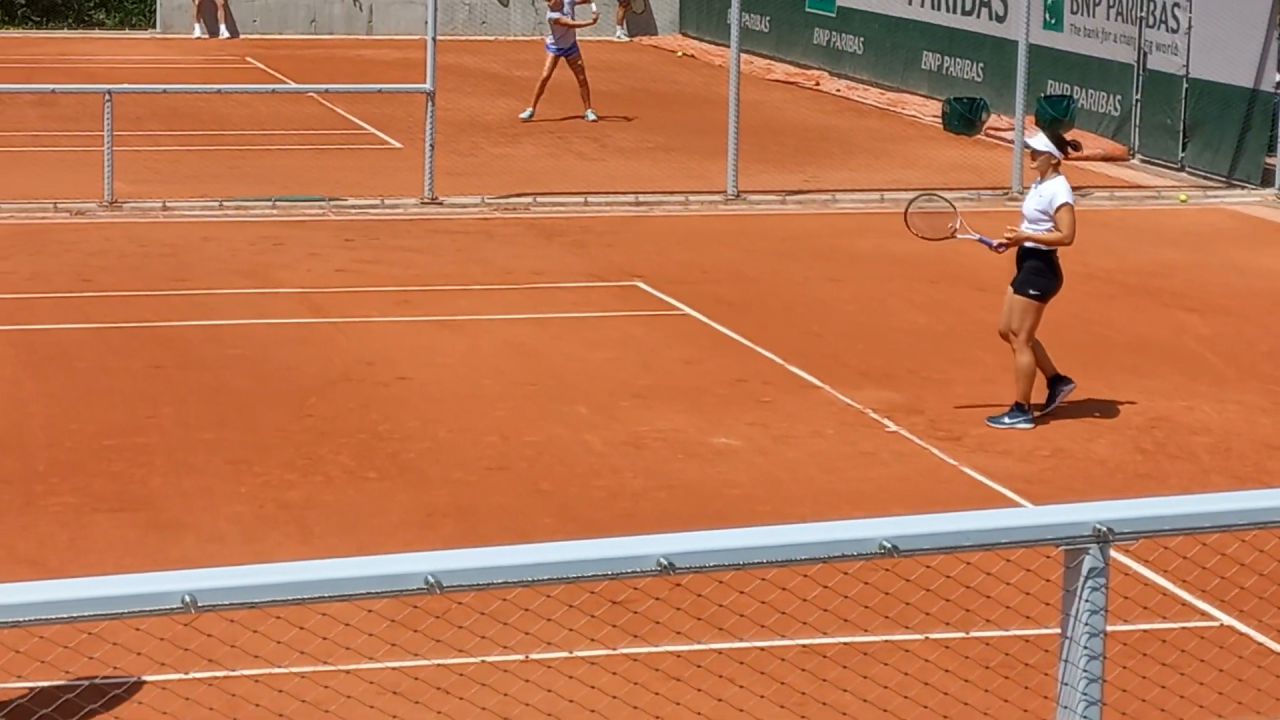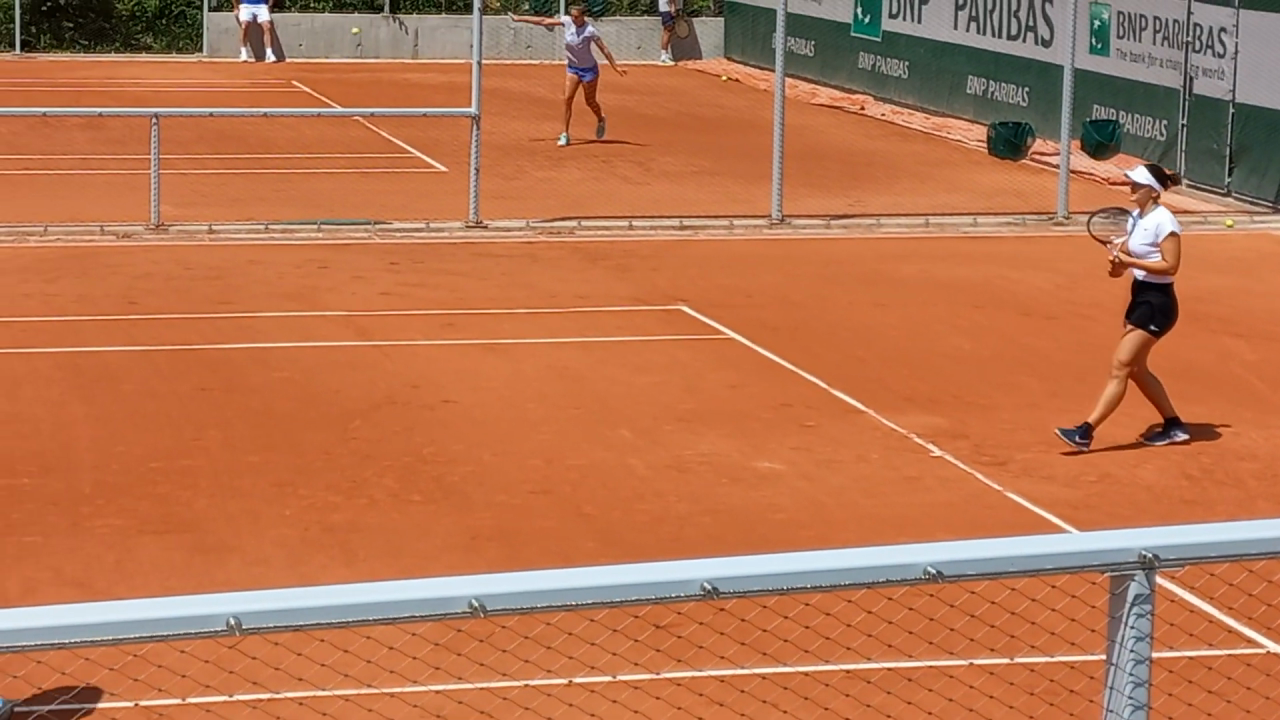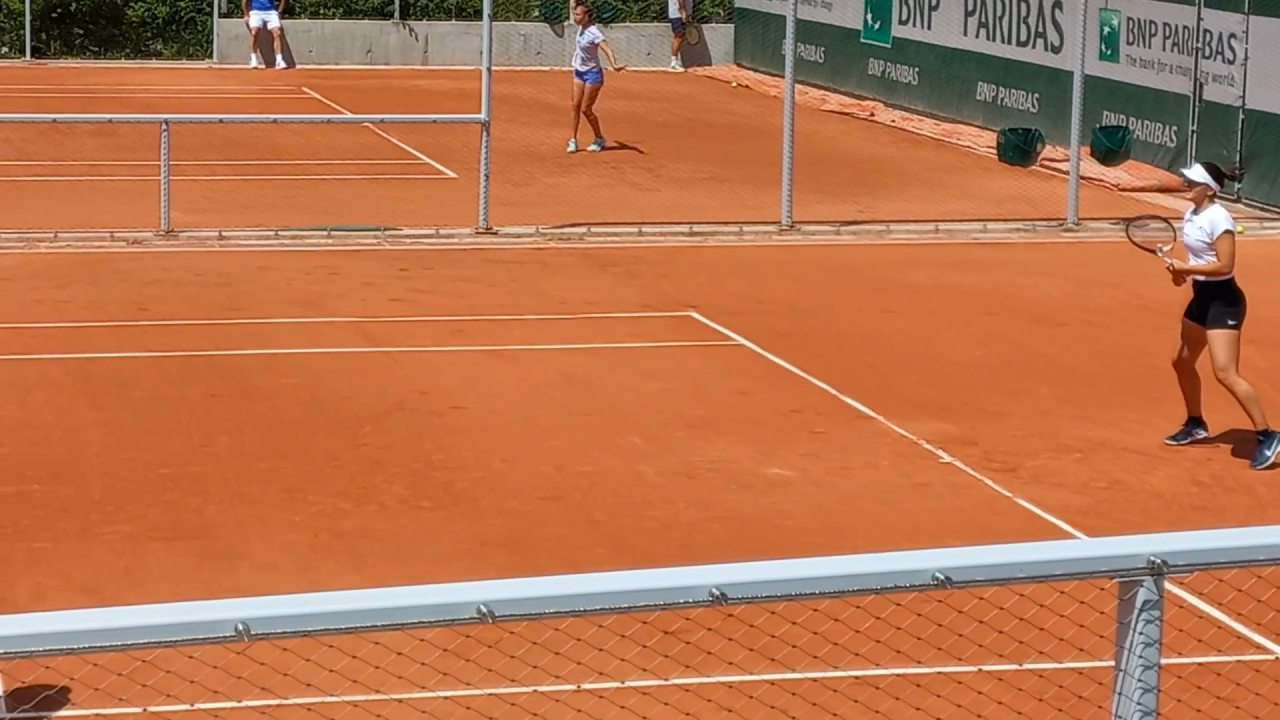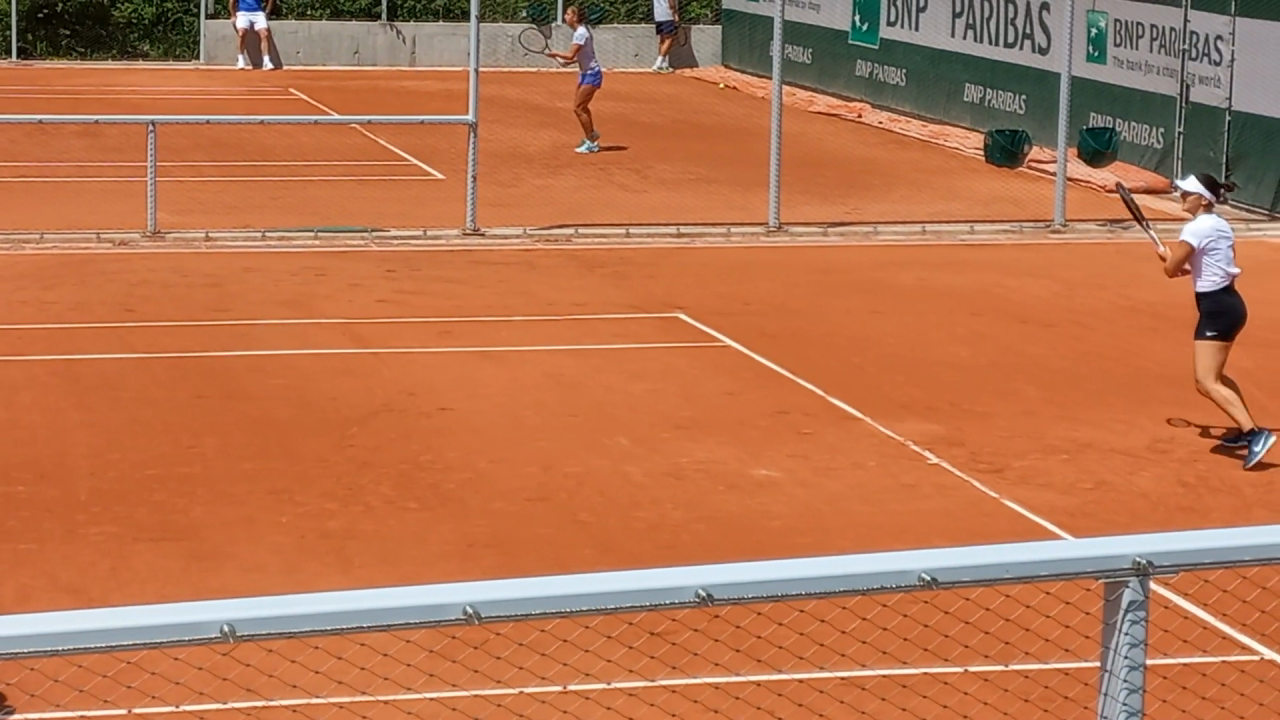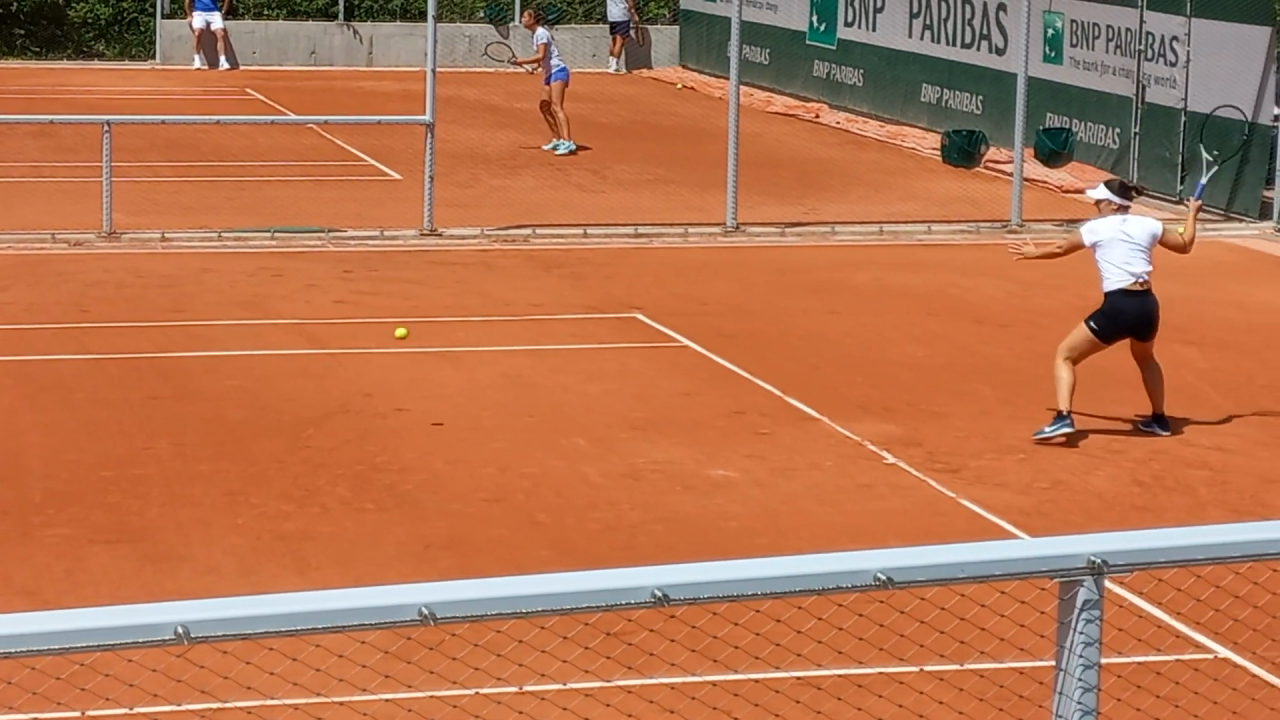
dt=0.4s
person 1, frame 1
left shoulder: (1059, 190)
right shoulder: (1040, 183)
left elbow: (1066, 237)
left wrist: (1025, 236)
right wrist: (1014, 238)
left hip: (1040, 269)
right hip: (1029, 266)
left knee: (1019, 339)
right knee: (1009, 332)
left ankle: (1022, 411)
right ankle: (1057, 382)
person 1, frame 2
left shoulder: (1164, 221)
right shoulder: (1135, 218)
left elbow: (1171, 266)
right elbow: (1124, 255)
left wrist: (1131, 262)
right wrist: (1117, 263)
left hip: (1158, 303)
right hip: (1140, 297)
left knee: (1119, 368)
right knee: (1136, 368)
left ankle: (1085, 432)
right ankle: (1174, 426)
person 1, frame 3
left shoulder: (1219, 219)
right shoulder: (1191, 215)
left elbow: (1224, 264)
left wrist: (1186, 268)
right wrist: (1180, 270)
left hip: (1225, 301)
right hip: (1204, 297)
left knee: (1226, 375)
right knee: (1182, 361)
right ankle: (1195, 424)
person 1, frame 4
left shoulder: (1195, 228)
right shoulder: (1221, 224)
left elbow: (1170, 270)
left wrist: (1165, 256)
right wrist: (1188, 267)
left hip: (1217, 309)
right hip: (1230, 304)
left knee: (1206, 381)
right knee: (1211, 374)
left ankle: (1257, 435)
right ankle: (1246, 434)
person 1, frame 5
left shoulder: (1096, 228)
right shoulder: (1148, 224)
left elbow: (1060, 249)
right elbow: (1185, 245)
left wrist: (1033, 253)
right wrist: (1192, 215)
left hip: (1117, 307)
right hip: (1146, 306)
left knee: (1064, 356)
right knee: (1146, 359)
left ankle: (1063, 418)
right ankle: (1160, 420)
